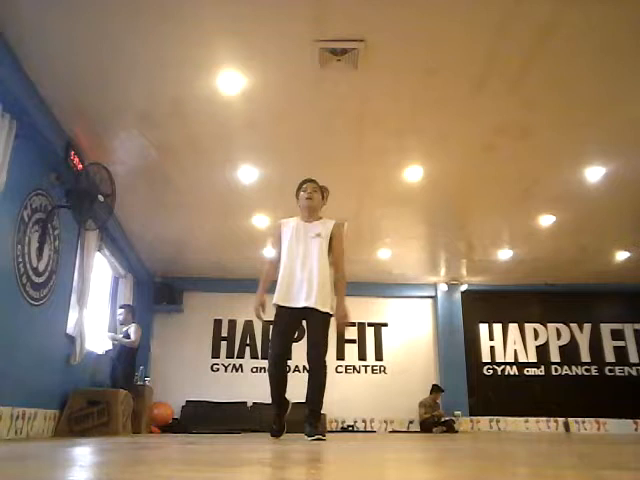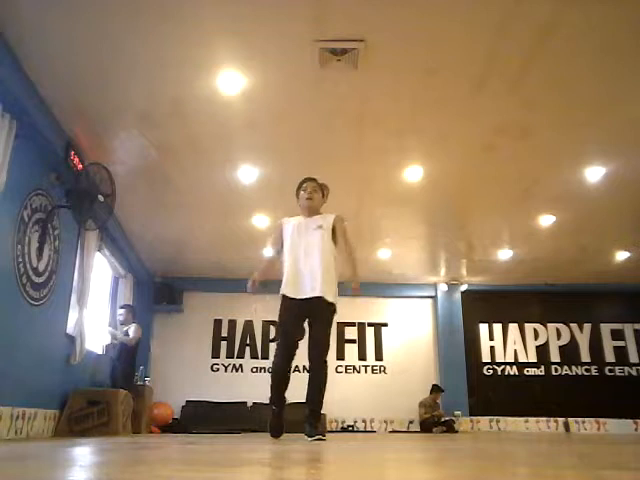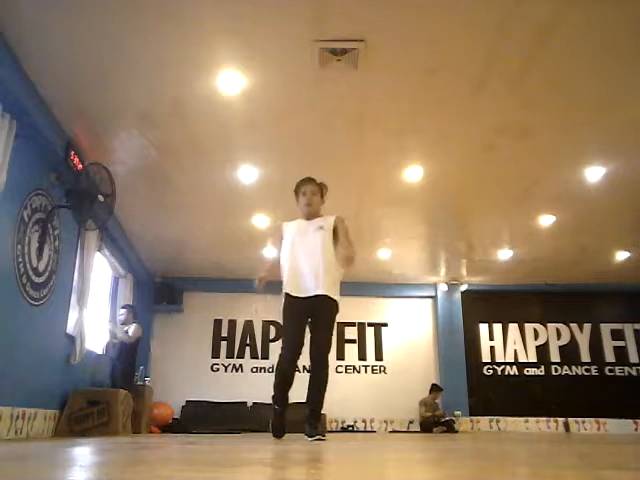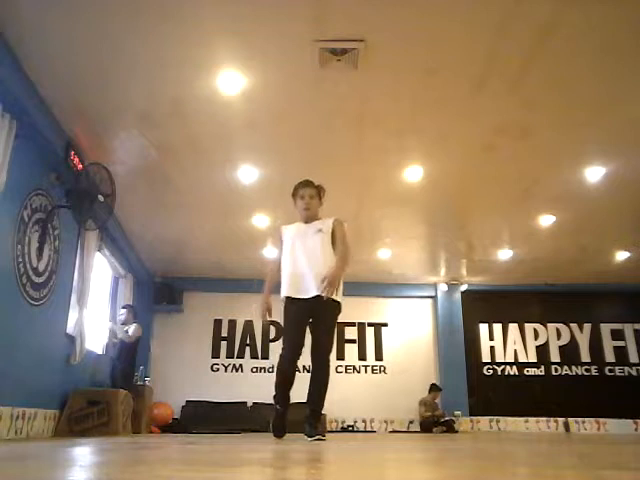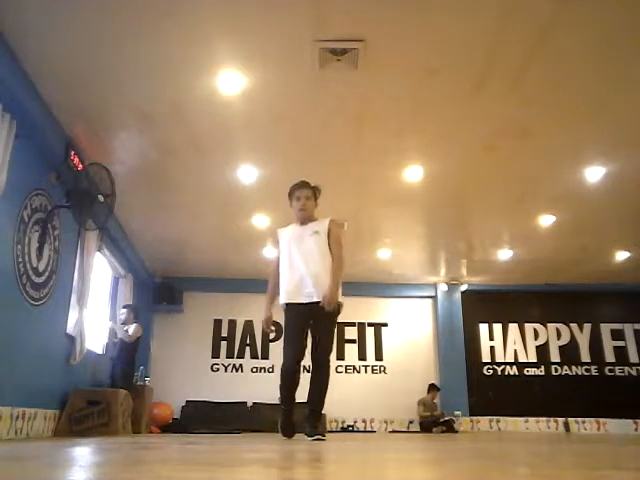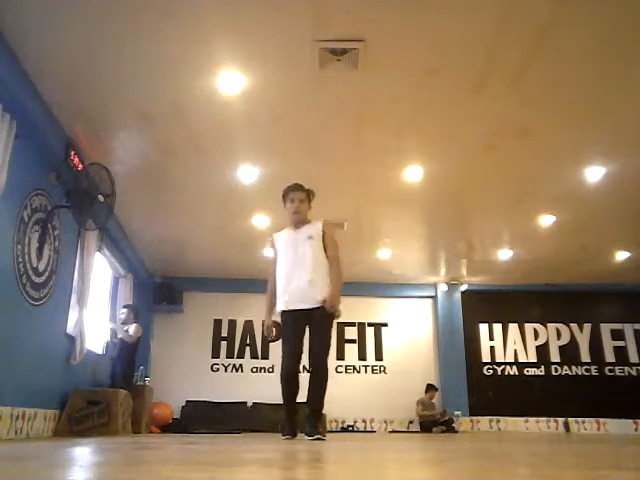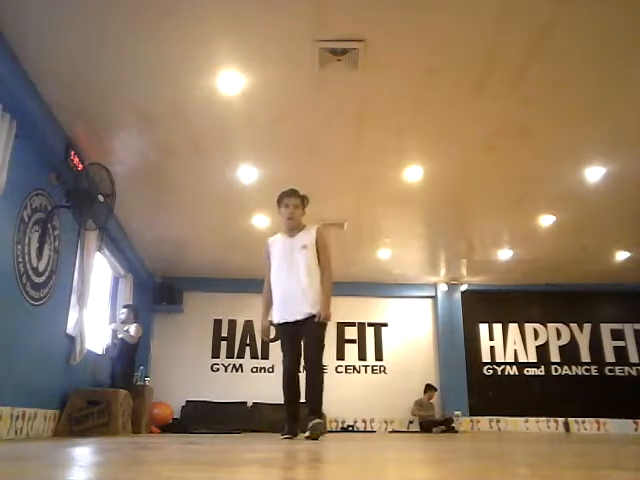
dt=0.2s
person 1, frame 1
left shoulder: (332, 227)
right shoulder: (284, 226)
left elbow: (338, 265)
right elbow: (273, 262)
left wrist: (341, 302)
right wrist: (261, 293)
left hip: (319, 301)
right hip: (287, 300)
left knee: (316, 360)
right knee: (277, 356)
left ankle: (313, 422)
right ankle: (280, 409)
person 1, frame 2
left shoulder: (333, 221)
right shoulder: (286, 224)
left elbow: (345, 246)
right elbow: (274, 254)
left wrist: (353, 271)
right wrist: (258, 275)
left hip: (323, 294)
right hip: (292, 293)
left knee: (318, 357)
right knee: (283, 352)
left ankle: (313, 421)
right ankle: (277, 405)
person 1, frame 3
left shoulder: (334, 222)
right shoulder: (287, 228)
left elbow: (346, 244)
right elbow: (277, 259)
left wrist: (348, 253)
right wrist: (264, 276)
left hip: (325, 293)
right hip: (295, 293)
left knee: (319, 357)
right knee: (290, 352)
left ankle: (313, 421)
right ankle: (279, 406)
person 1, frame 4
left shoulder: (333, 225)
right shoulder: (286, 231)
left elbow: (343, 252)
right elbow: (277, 265)
left wrist: (335, 273)
right wrist: (265, 296)
left hip: (326, 296)
right hip: (295, 295)
left knee: (321, 358)
right knee: (290, 352)
left ankle: (313, 421)
right ankle: (280, 407)
person 1, frame 5
left shoulder: (329, 225)
right shoulder: (283, 234)
left elbow: (338, 258)
right elbow: (276, 271)
left wrist: (334, 289)
right wrist: (267, 307)
left hip: (324, 299)
right hip: (294, 300)
left knee: (321, 360)
right knee: (292, 357)
left ankle: (314, 421)
right ankle: (286, 412)
person 1, frame 6
left shoulder: (322, 228)
right shoulder: (277, 239)
left elbow: (334, 262)
right elbow: (273, 278)
left wrist: (336, 292)
right wrist: (268, 313)
left hip: (320, 303)
right hip: (290, 306)
left knee: (318, 361)
right knee: (289, 363)
left ankle: (314, 422)
right ankle: (290, 420)
person 1, frame 7
left shoulder: (315, 234)
right shoulder: (272, 243)
left elbow: (326, 270)
right elbow: (269, 282)
left wrist: (326, 304)
right wrist: (265, 316)
left hip: (313, 310)
right hip: (285, 313)
left knee: (313, 361)
right knee: (290, 366)
left ankle: (315, 416)
right ankle: (291, 422)
